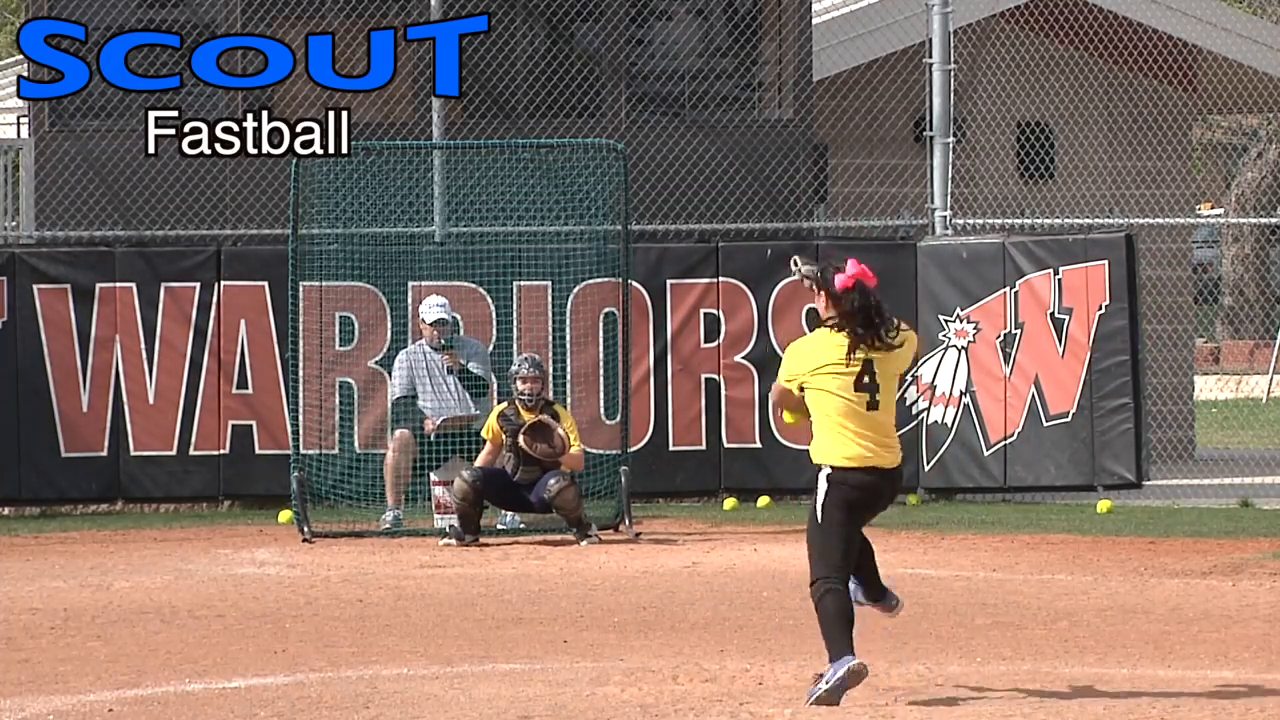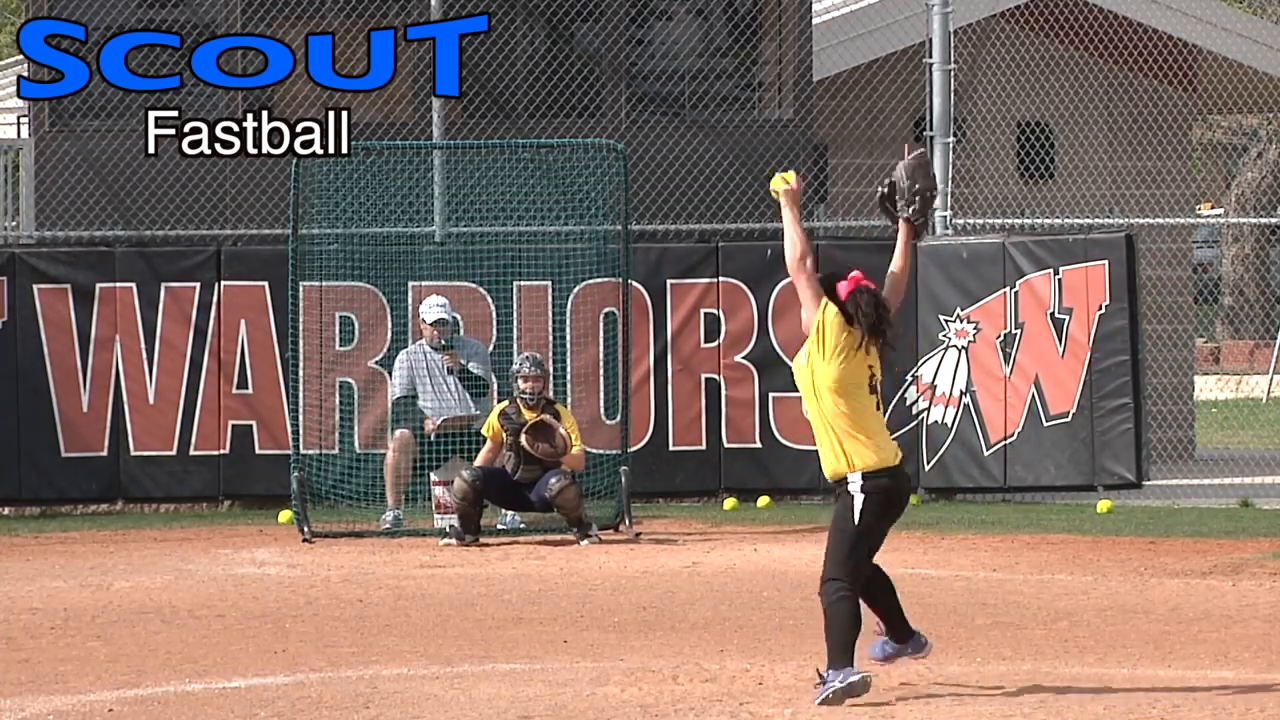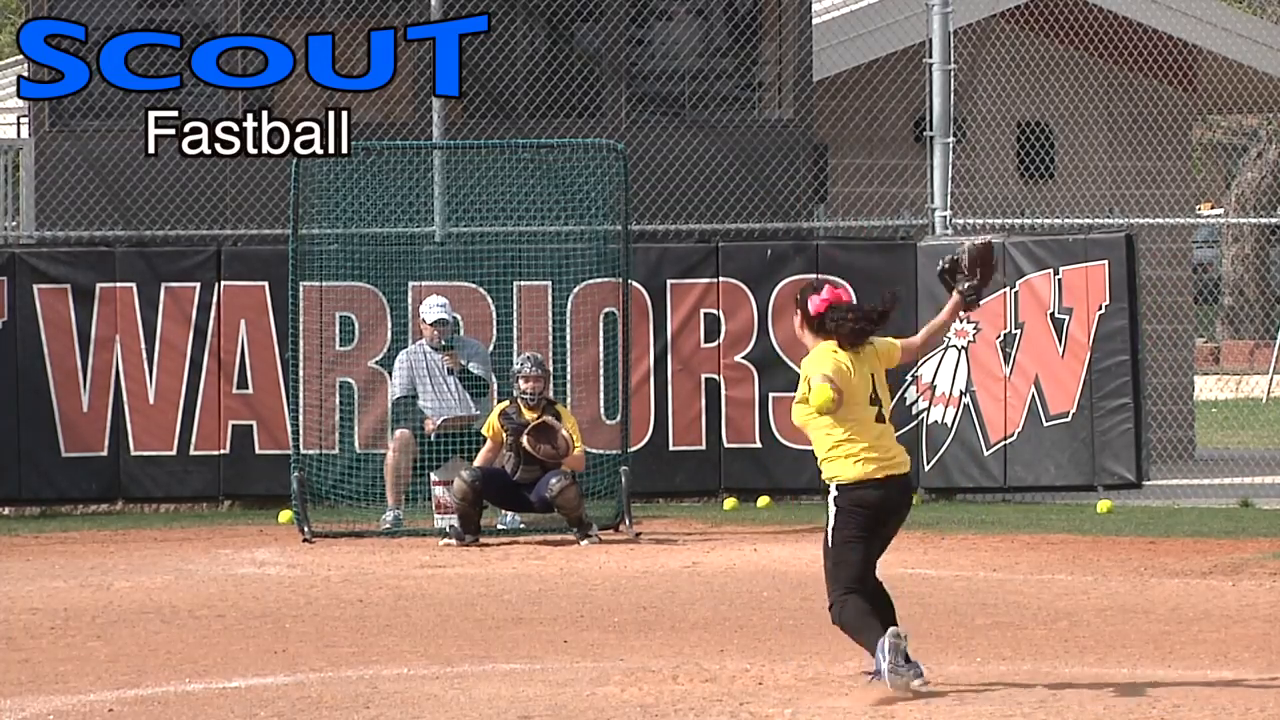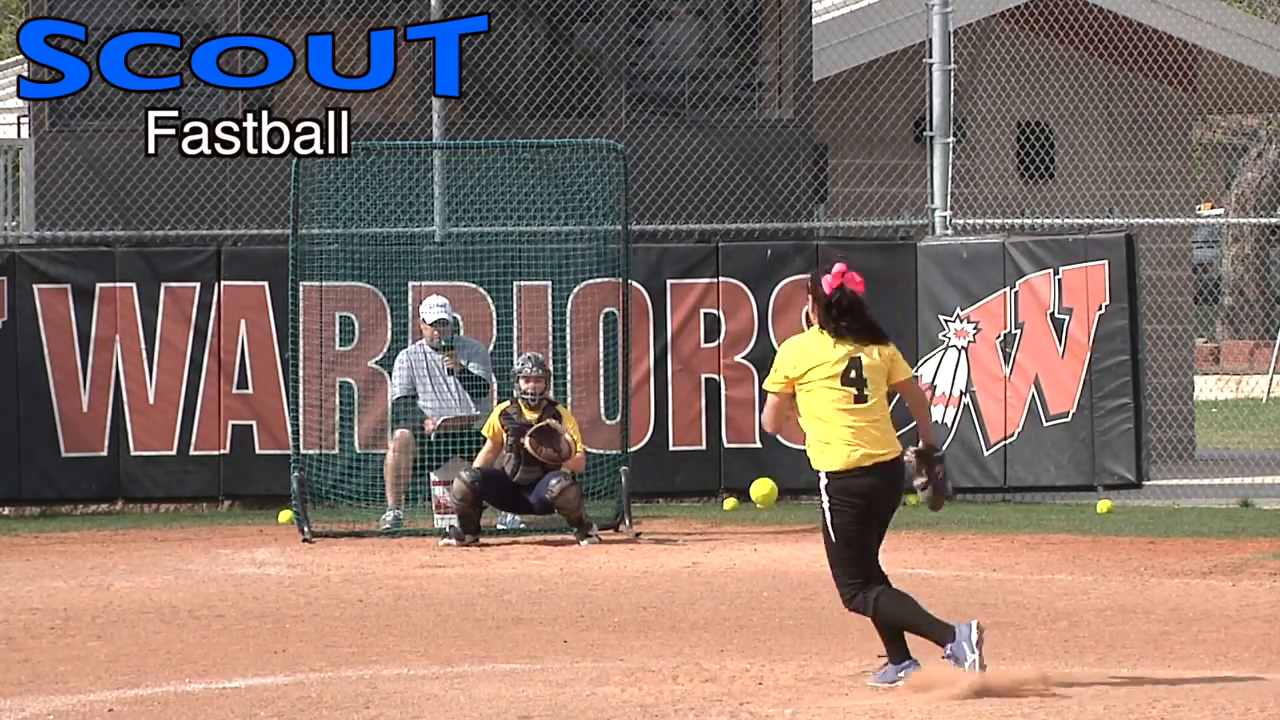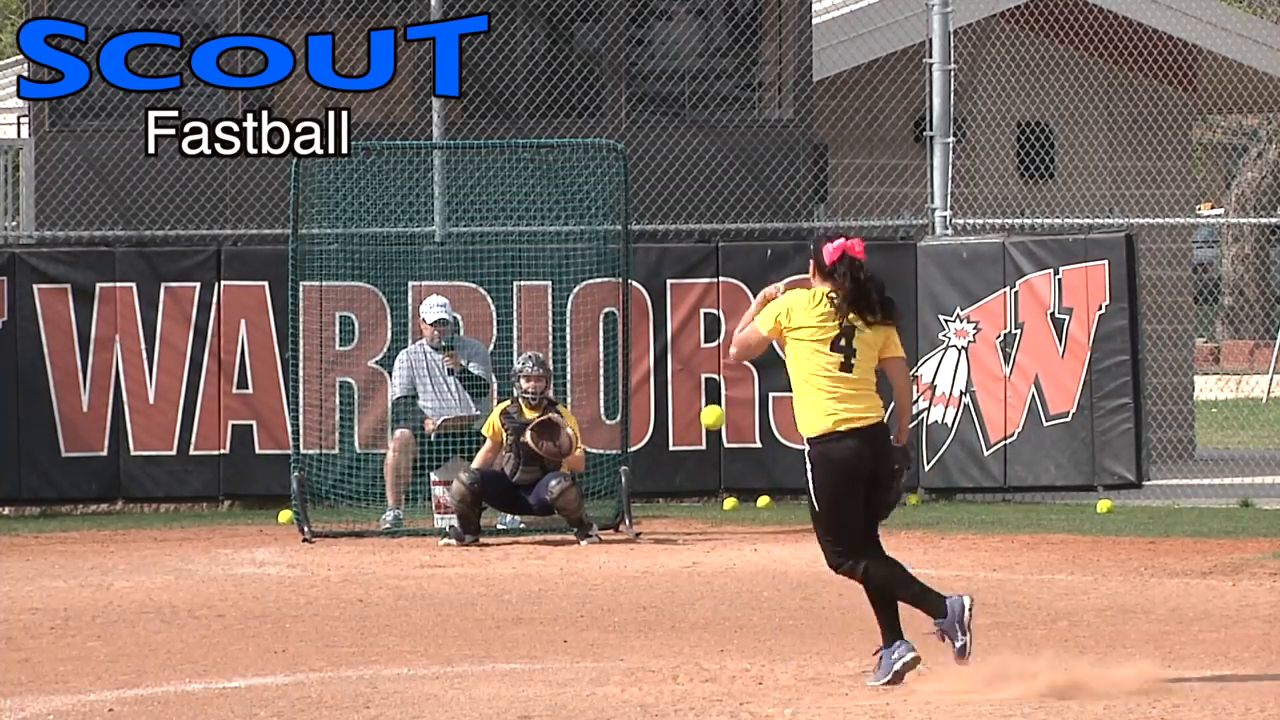
dt=0.1s
person 1, frame 1
left shoulder: (812, 347)
right shoulder: (893, 346)
left elbow: (781, 397)
right elbow: (908, 339)
left hip: (843, 476)
right hip: (887, 473)
left knee: (826, 579)
right knee: (836, 524)
left ankle: (843, 661)
right ankle: (874, 590)
person 1, frame 2
left shoulder: (826, 330)
right shoulder: (867, 339)
left elbow: (801, 263)
right elbow: (897, 279)
left wrist: (790, 206)
right wrist: (906, 227)
left hip: (867, 485)
right hip: (889, 479)
left knee: (839, 582)
right knee: (856, 565)
left ankle: (842, 669)
right ankle: (902, 636)
person 1, frame 3
left shoulder: (819, 365)
right shoulder: (872, 349)
left elbow: (803, 421)
right elbow: (919, 344)
right wrist: (953, 307)
left hip: (856, 491)
right hip: (898, 484)
left knee: (846, 601)
right knee: (858, 576)
left ankle: (886, 643)
right ankle: (900, 661)
person 1, frame 4
left shoulder: (794, 351)
right shoulder: (879, 344)
left elbow: (772, 423)
right elbow: (916, 399)
right wrist: (928, 448)
left hip: (846, 480)
right hip: (889, 471)
left knee: (860, 590)
right knee: (863, 566)
left ankle: (951, 636)
right ankle: (900, 659)
person 1, frame 5
left shoulder: (791, 305)
right shoulder: (876, 314)
left elbow: (738, 350)
right elbow: (903, 384)
left wrist: (760, 303)
right wrist: (900, 441)
left hip: (831, 449)
right hip: (876, 439)
left knee: (849, 557)
right knee: (865, 545)
left ankle: (943, 608)
right ankle: (895, 646)
person 2, frame 1
left shoulder: (473, 349)
right shoulder: (407, 357)
left elbow: (482, 390)
right elbow: (400, 404)
left wrist: (459, 368)
right wrist: (422, 420)
left hip: (471, 428)
right hip: (427, 431)
right knee: (401, 438)
right ankle: (393, 511)
person 2, frame 2
left shoulder: (473, 349)
right shoulder: (408, 357)
left elbow: (482, 390)
right elbow: (400, 404)
left wrist: (460, 369)
right wrist: (422, 421)
left hip: (472, 429)
right hip: (427, 431)
right knee: (401, 438)
right ankle: (393, 511)
person 2, frame 3
left shoulder: (474, 349)
right shoulder: (408, 357)
left elbow: (482, 390)
right elbow: (401, 404)
left wrist: (460, 369)
right wrist: (422, 421)
left hip: (473, 428)
right hip: (429, 431)
right knee: (401, 438)
right ankle: (393, 511)
person 2, frame 4
left shoulder: (474, 349)
right shoulder: (408, 357)
left elbow: (482, 391)
right elbow: (401, 404)
left wrist: (460, 370)
right wrist: (422, 421)
left hip: (473, 429)
right hip: (429, 431)
right knee: (401, 438)
right ankle: (393, 511)
person 2, frame 5
left shoulder: (474, 349)
right shoulder: (408, 357)
left elbow: (482, 391)
right elbow: (401, 404)
left wrist: (460, 369)
right wrist: (422, 420)
left hip: (473, 428)
right hip: (430, 431)
right knee: (401, 438)
right ankle: (393, 511)
person 3, frame 1
left shoulder: (558, 415)
right shoulder: (501, 413)
left elbow: (579, 463)
right elbow: (490, 452)
right wrist: (466, 486)
left hip: (545, 488)
right hip: (511, 486)
left knee: (560, 485)
right knee: (467, 479)
left ankle: (583, 529)
right ankle: (467, 531)
person 3, frame 2
left shoulder: (559, 415)
right shoulder: (502, 412)
left elbow: (579, 463)
right elbow: (490, 450)
right wrist: (466, 486)
left hip: (545, 487)
right hip: (511, 485)
left knee: (561, 484)
right knee: (467, 479)
left ankle: (583, 528)
right ankle: (467, 531)
person 3, frame 3
left shoulder: (560, 415)
right shoulder: (503, 412)
left elbow: (580, 464)
right elbow: (490, 450)
right wrist: (467, 485)
left hip: (544, 488)
right hip: (511, 485)
left knee: (562, 483)
right knee: (466, 479)
left ankle: (583, 529)
right ankle: (467, 531)
person 3, frame 4
left shoulder: (560, 416)
right shoulder: (503, 413)
left elbow: (580, 465)
right elbow: (490, 451)
right wrist: (466, 486)
left hip: (545, 490)
right hip: (511, 486)
left knee: (562, 484)
right knee: (465, 480)
left ankle: (584, 529)
right ankle: (467, 531)
person 3, frame 5
left shoulder: (560, 415)
right shoulder: (504, 412)
left elbow: (580, 466)
right elbow: (489, 451)
left wrist: (564, 453)
right wrist: (466, 483)
left hip: (544, 491)
right hip: (510, 487)
left knee: (560, 485)
right knee: (465, 482)
left ankle: (584, 529)
right ankle: (467, 532)
